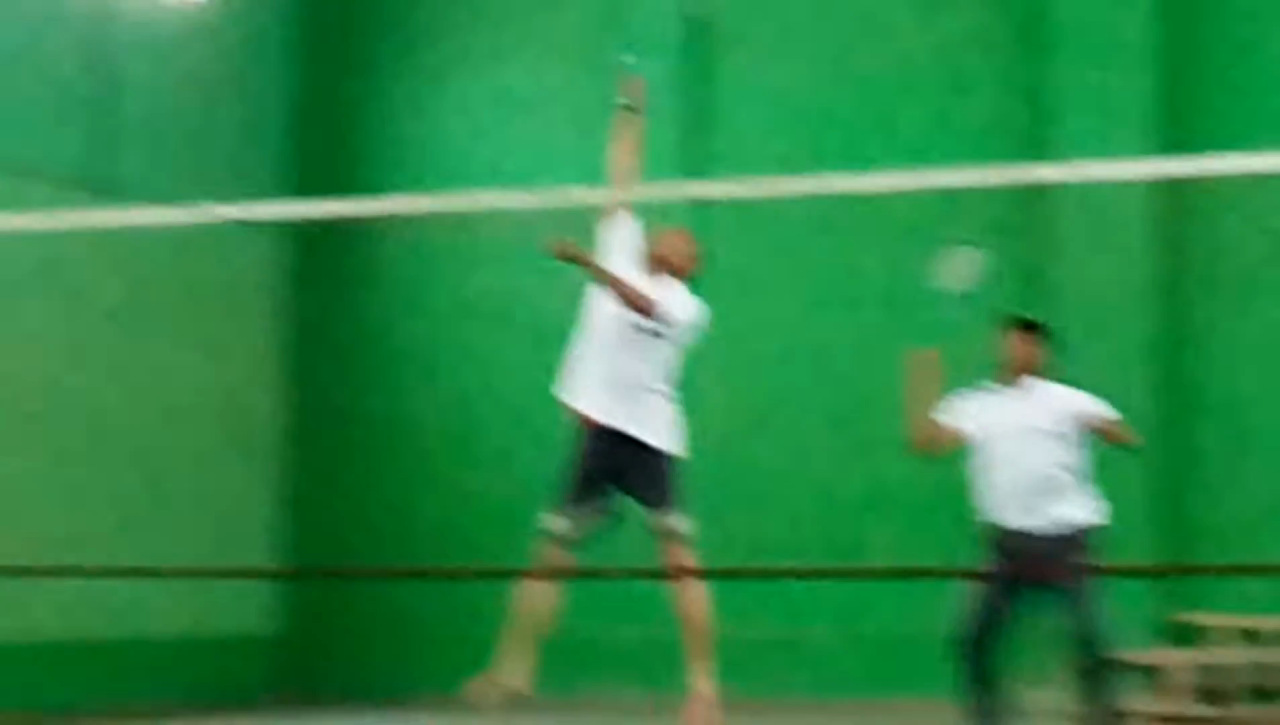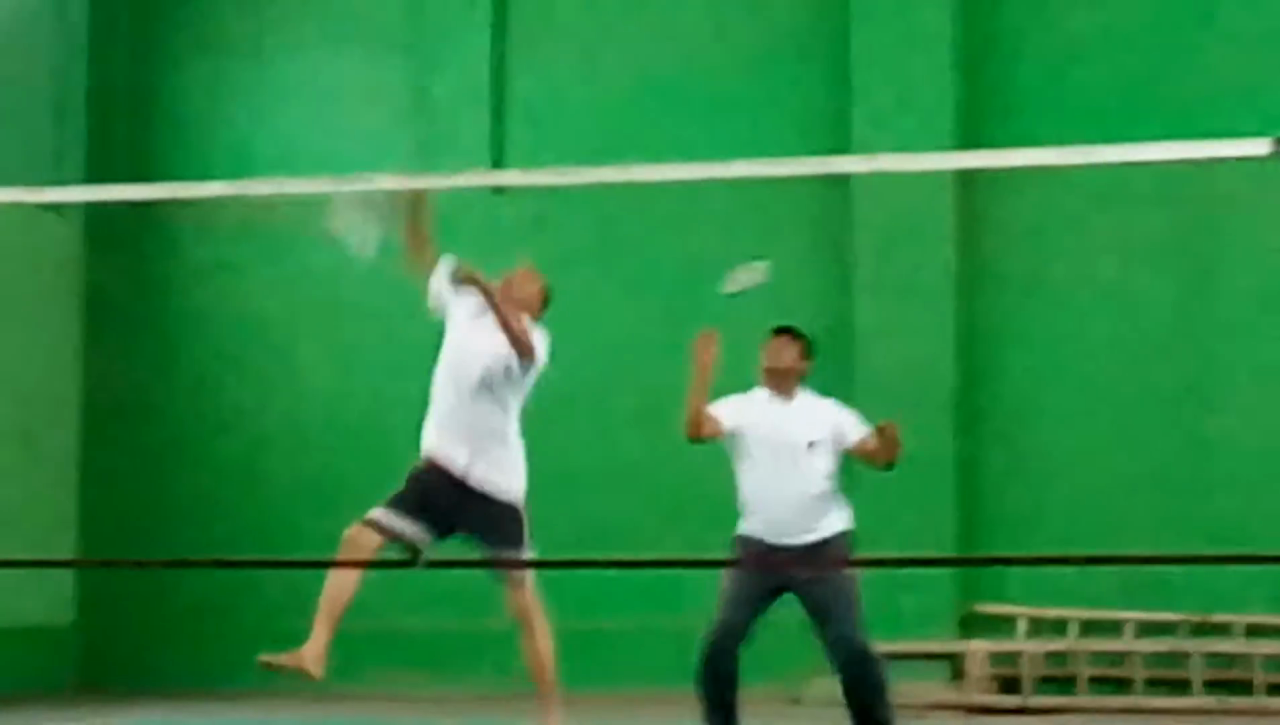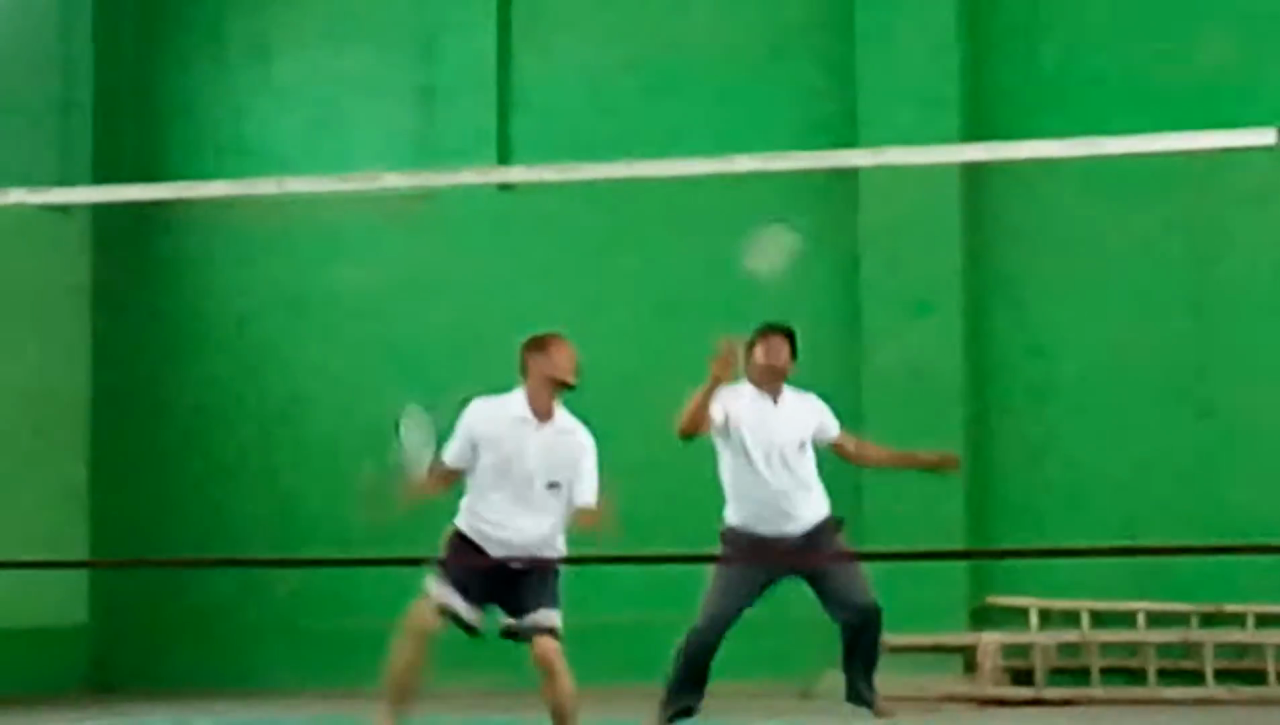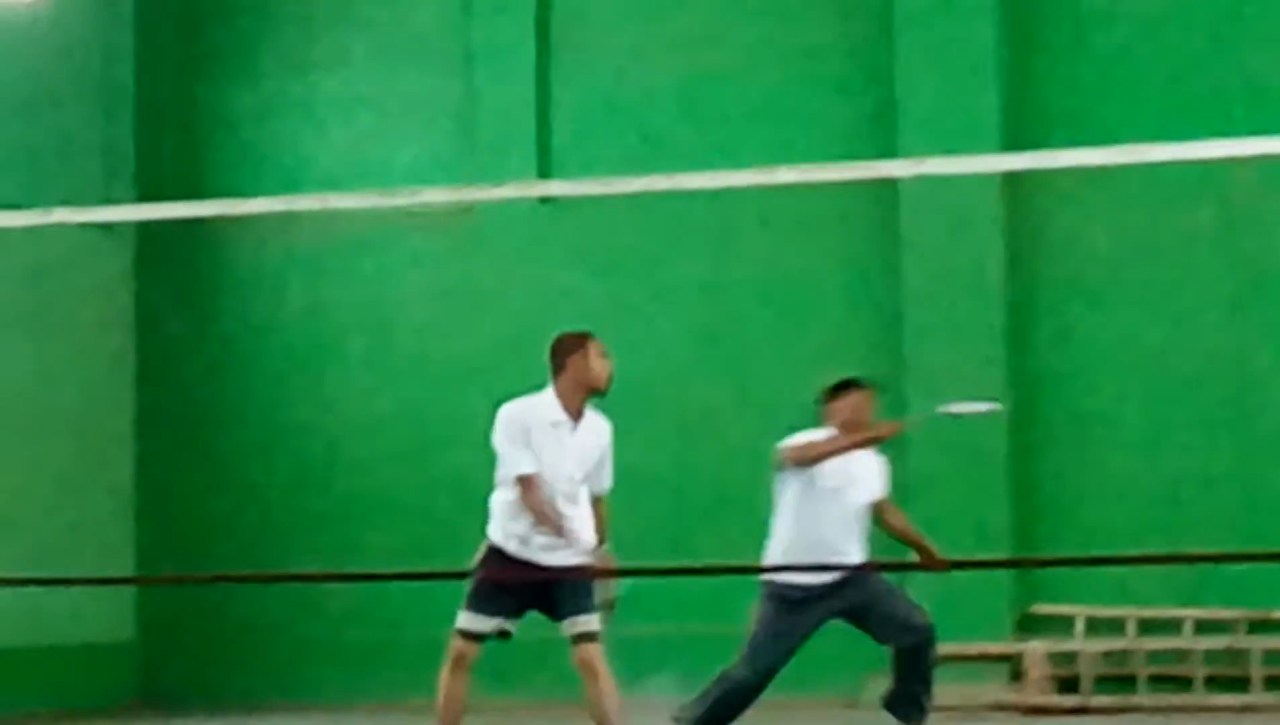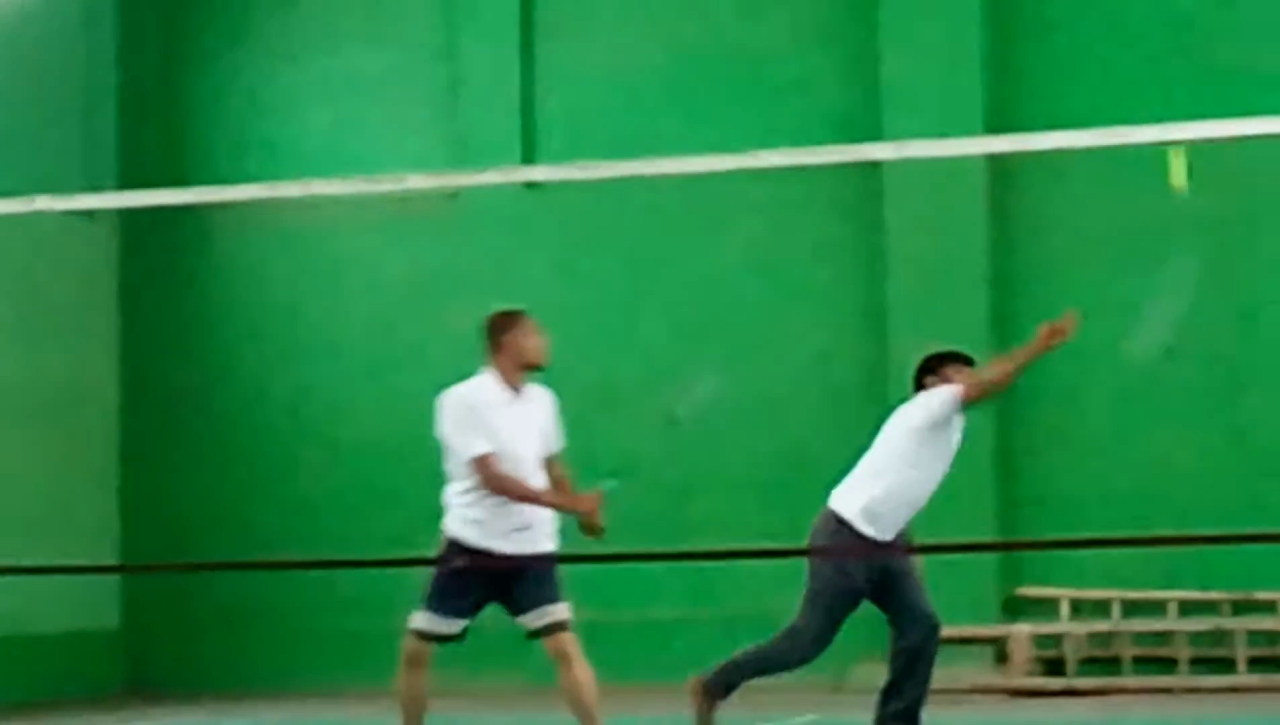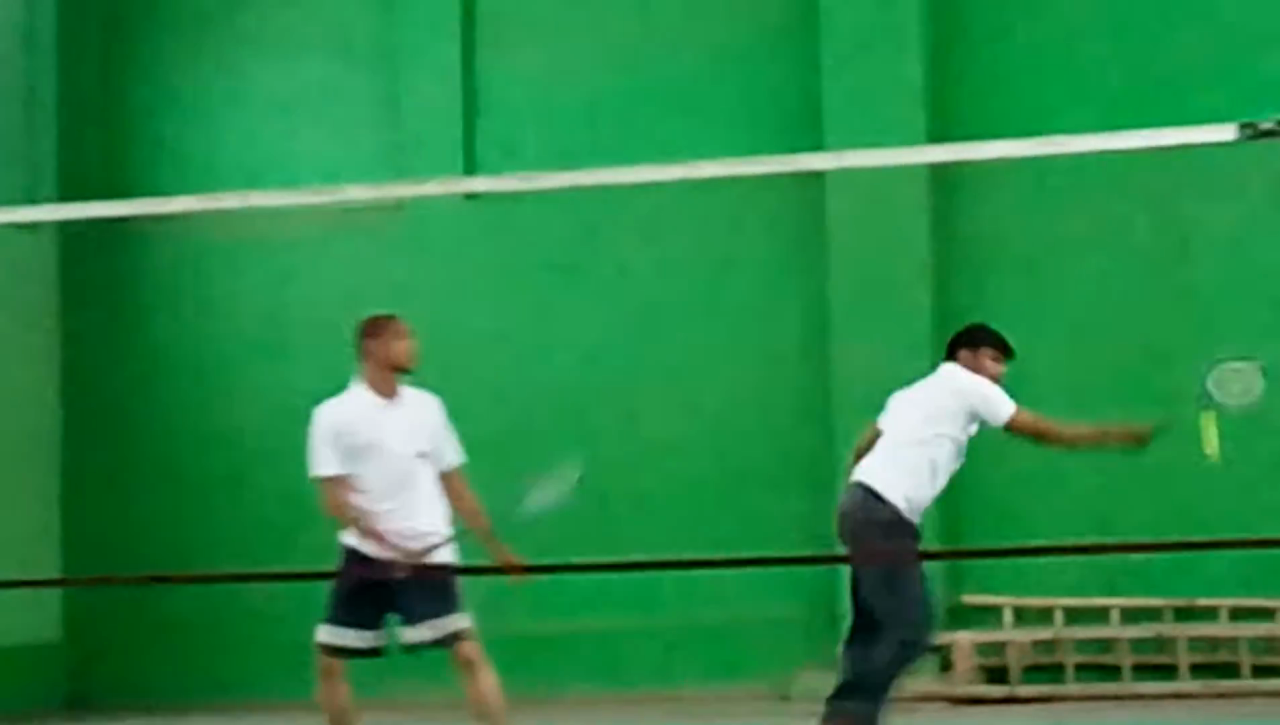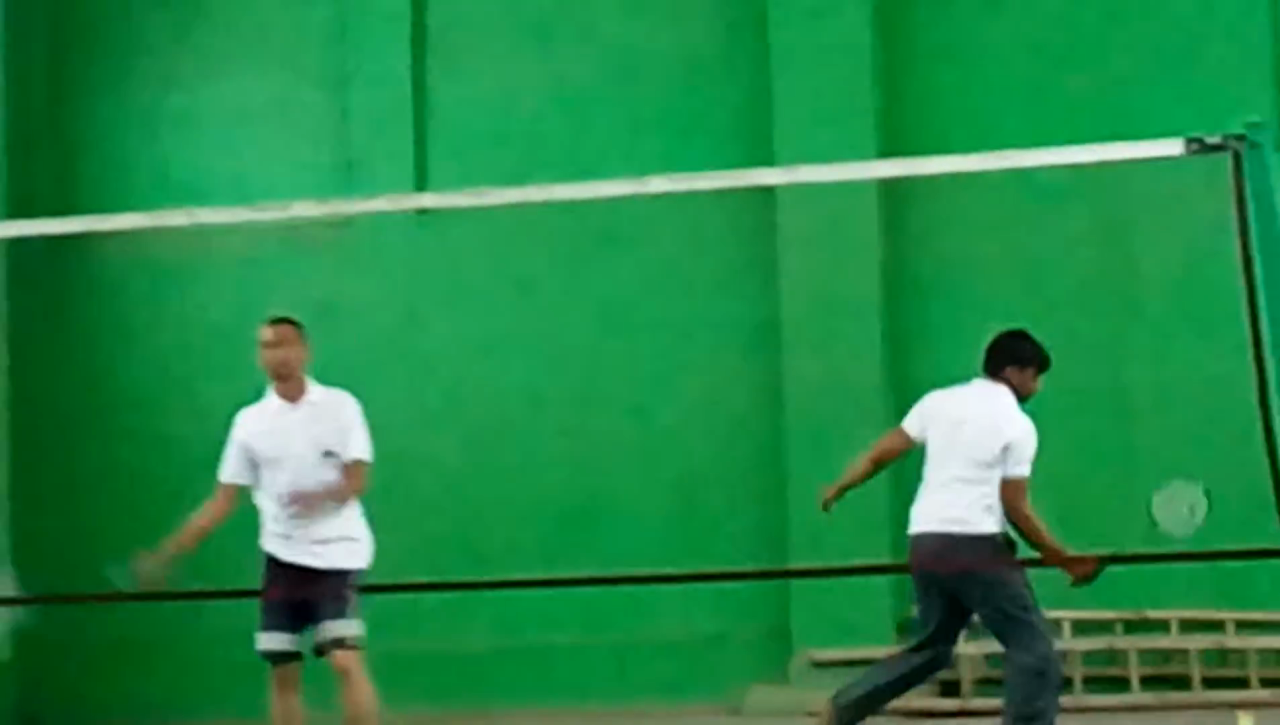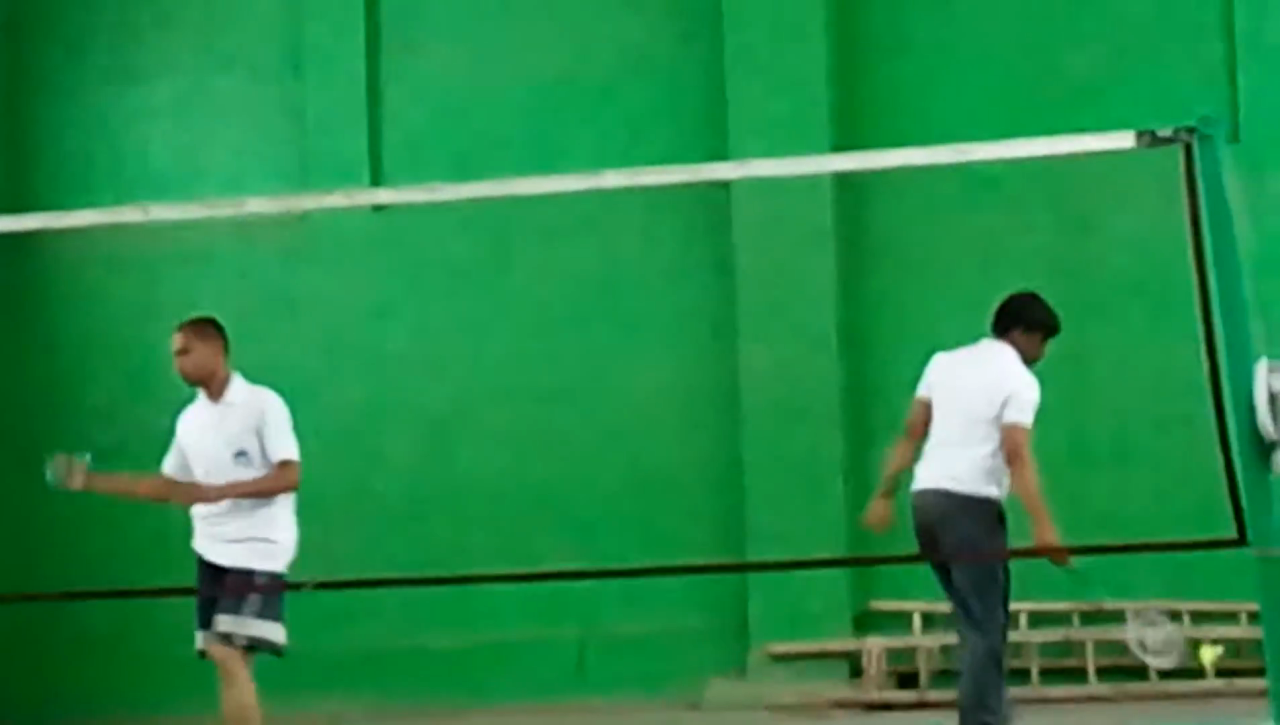
dt=0.2s
person 1, frame 1
left shoulder: (684, 306)
right shoulder: (618, 261)
left elbow: (643, 303)
right elbow: (622, 177)
left wrist: (590, 265)
right wrist: (632, 112)
left hip: (647, 439)
right hip: (597, 428)
left knee: (678, 560)
right knee: (550, 556)
right ankle: (513, 668)
person 1, frame 2
left shoulder: (532, 344)
right shoulder: (466, 308)
left elbow: (522, 345)
right elbow: (421, 257)
left wrist: (488, 289)
right wrist: (413, 205)
left hip: (492, 486)
right hip: (441, 472)
left knee: (523, 599)
right knee: (357, 539)
right ankle: (315, 652)
person 1, frame 3
left shoulder: (577, 439)
right shoulder: (484, 414)
left elbow: (585, 514)
right elbow: (446, 475)
left wrist: (597, 523)
right wrist: (416, 487)
left hip: (536, 557)
right hip: (474, 541)
left knee: (547, 655)
right knee: (421, 623)
person 1, frame 4
left shoulder: (600, 429)
right shoulder: (517, 416)
right elbow: (531, 495)
left wrist: (601, 554)
right wrist: (578, 544)
left hip: (570, 564)
right hip: (512, 552)
left knee: (591, 660)
right knee: (461, 653)
person 1, frame 5
left shoulder: (544, 402)
right shoulder: (461, 400)
right elbow: (492, 478)
left wrist: (581, 511)
right wrist: (569, 504)
left hip: (530, 549)
right hip: (471, 544)
left knee: (565, 647)
right knee: (415, 650)
person 1, frame 6
left shoulder: (428, 407)
right shoulder: (332, 415)
left elbow: (454, 486)
right elbow: (334, 499)
left wrist: (493, 544)
right wrist: (387, 544)
left hip: (427, 557)
right hip: (367, 556)
left knee: (469, 655)
right knee: (328, 664)
person 1, frame 7
left shoulder: (342, 406)
right shoulder: (249, 422)
left elbow: (358, 479)
right elbow: (225, 500)
left wrist: (319, 496)
right wrist: (167, 552)
left hip: (337, 556)
right hip: (284, 557)
left knee: (346, 664)
right knee: (284, 673)
person 1, frame 8
left shoulder: (264, 404)
right shoulder: (189, 419)
left elbow: (290, 476)
right elbow: (167, 487)
left wrist: (219, 491)
right wrist: (91, 480)
left hip: (257, 555)
right hip: (212, 556)
left knee: (227, 657)
right knee: (226, 664)
person 2, frame 1
left shoulder: (1066, 401)
right shoulder: (971, 405)
left elbow: (1123, 437)
right elbow: (926, 441)
left wrist: (1108, 430)
right wrist: (923, 381)
left hip: (1065, 537)
right hip: (1011, 540)
left knee: (1084, 636)
right knee: (976, 636)
person 2, frame 2
left shoulder: (828, 413)
right shoulder: (738, 407)
left elbow: (881, 458)
right elbow: (696, 431)
left wrist: (889, 440)
right wrist: (702, 372)
left hip: (819, 547)
right hip: (759, 549)
left knee: (849, 644)
right knee: (721, 641)
person 2, frame 3
left shoulder: (809, 407)
right shoulder: (726, 400)
left elbow: (855, 450)
right elbow: (687, 429)
left wrist: (920, 461)
right wrist: (715, 381)
left hip: (812, 533)
right hip: (750, 540)
left knee: (862, 609)
right knee: (708, 629)
left ankle: (862, 688)
person 2, frame 4
left shoulder: (873, 464)
right shoulder: (808, 441)
left elbow: (886, 514)
right elbow: (798, 455)
left wrist: (922, 546)
right wrist: (863, 438)
left hip: (852, 577)
right hip: (792, 586)
left knee: (916, 631)
right knee: (750, 673)
person 2, frame 5
left shoulder: (940, 424)
right shoulder: (933, 406)
right elbow: (981, 386)
right wrist: (1038, 346)
left hip: (879, 542)
right hip: (845, 537)
left knee: (921, 626)
right knee: (809, 639)
right ankle: (714, 686)
person 2, frame 6
left shoulder: (909, 394)
right shoulder: (970, 388)
left elbow: (862, 449)
right elbow: (1041, 431)
left wrist: (857, 489)
right wrist: (1113, 434)
left hip: (862, 505)
right hip: (880, 516)
left knee: (873, 628)
right knee: (910, 629)
person 2, frame 7
left shoulder: (937, 402)
right shoulder: (1017, 425)
left elbow: (881, 454)
right elbow: (1016, 510)
left wrist: (837, 489)
right wrist: (1065, 559)
left hip: (925, 544)
right hip: (977, 548)
left knee: (933, 649)
right knee: (1032, 646)
person 2, frame 8
left shoulder: (943, 363)
right shoulder: (1018, 380)
left elbow: (911, 436)
right elbow: (1017, 456)
left wrist: (883, 495)
right wrist: (1044, 528)
left hip: (927, 500)
right hip: (970, 506)
left knee: (977, 623)
right knee: (985, 629)
